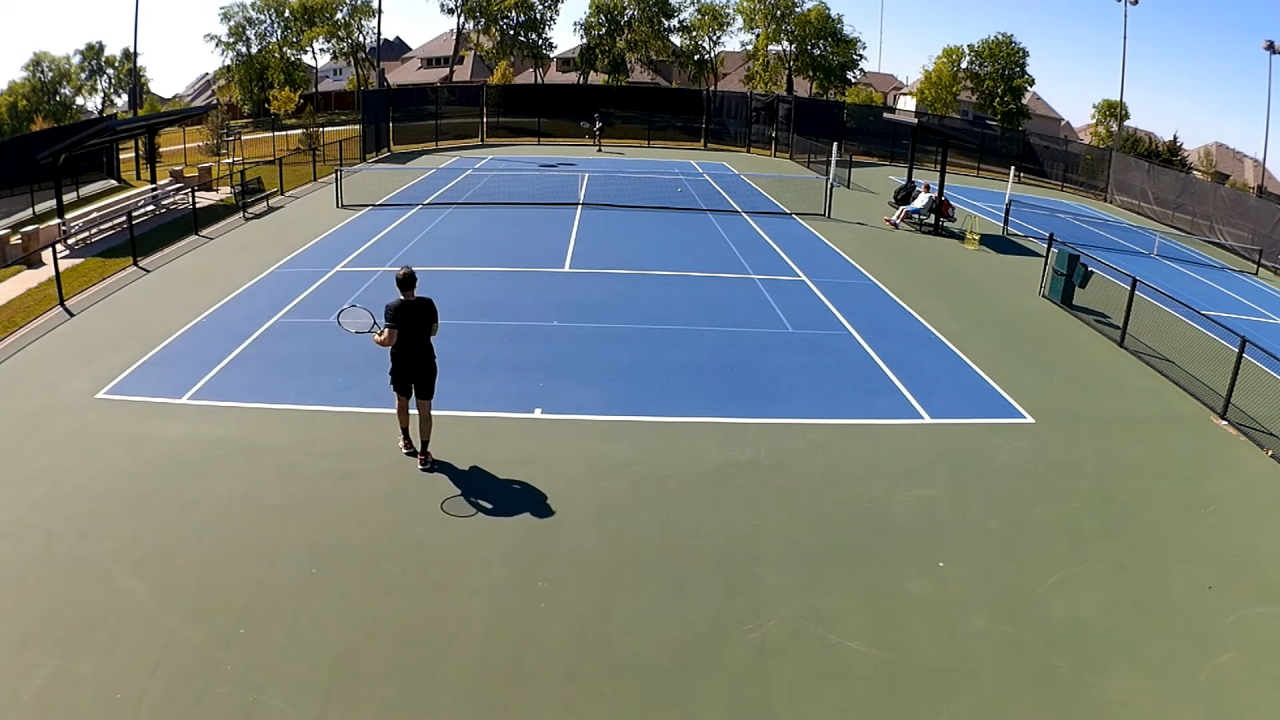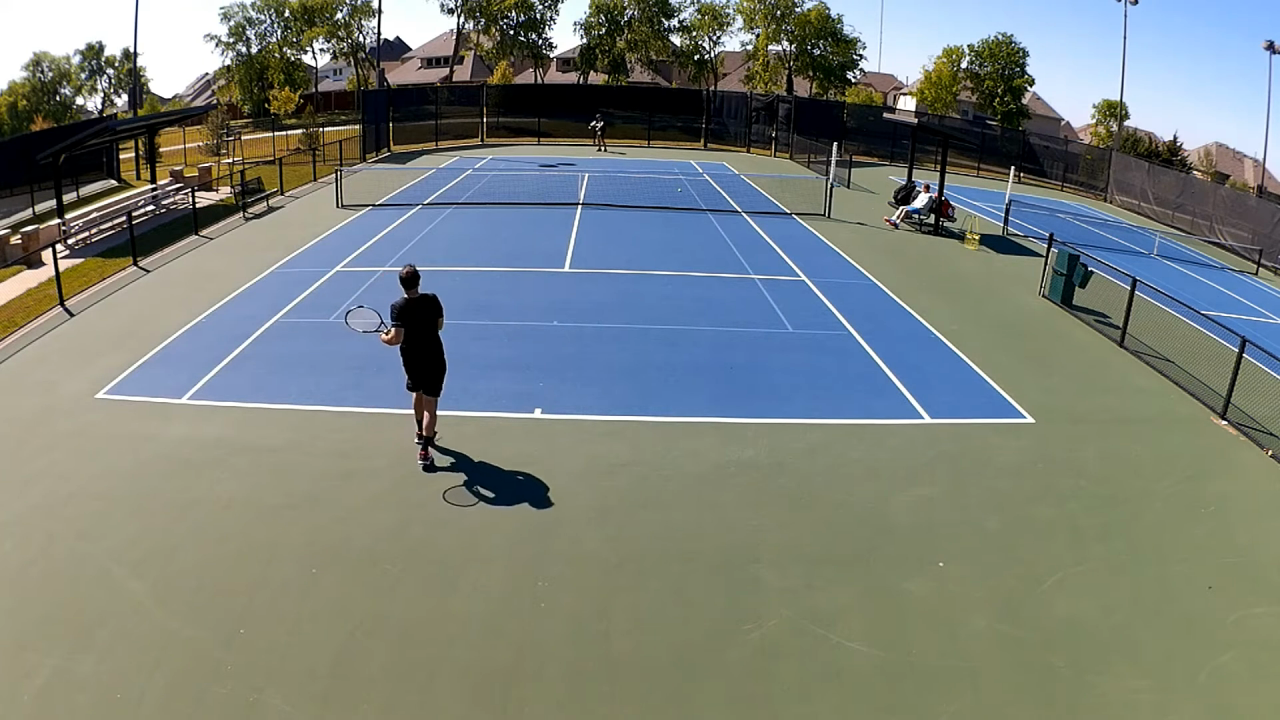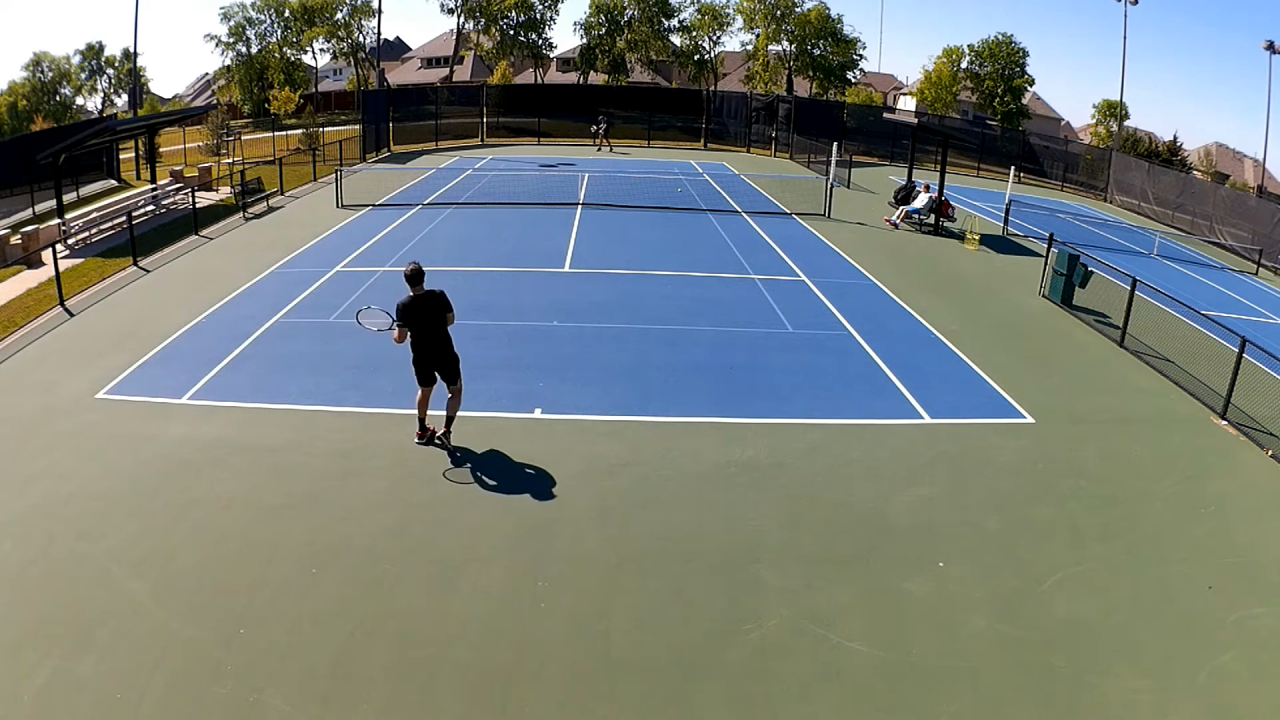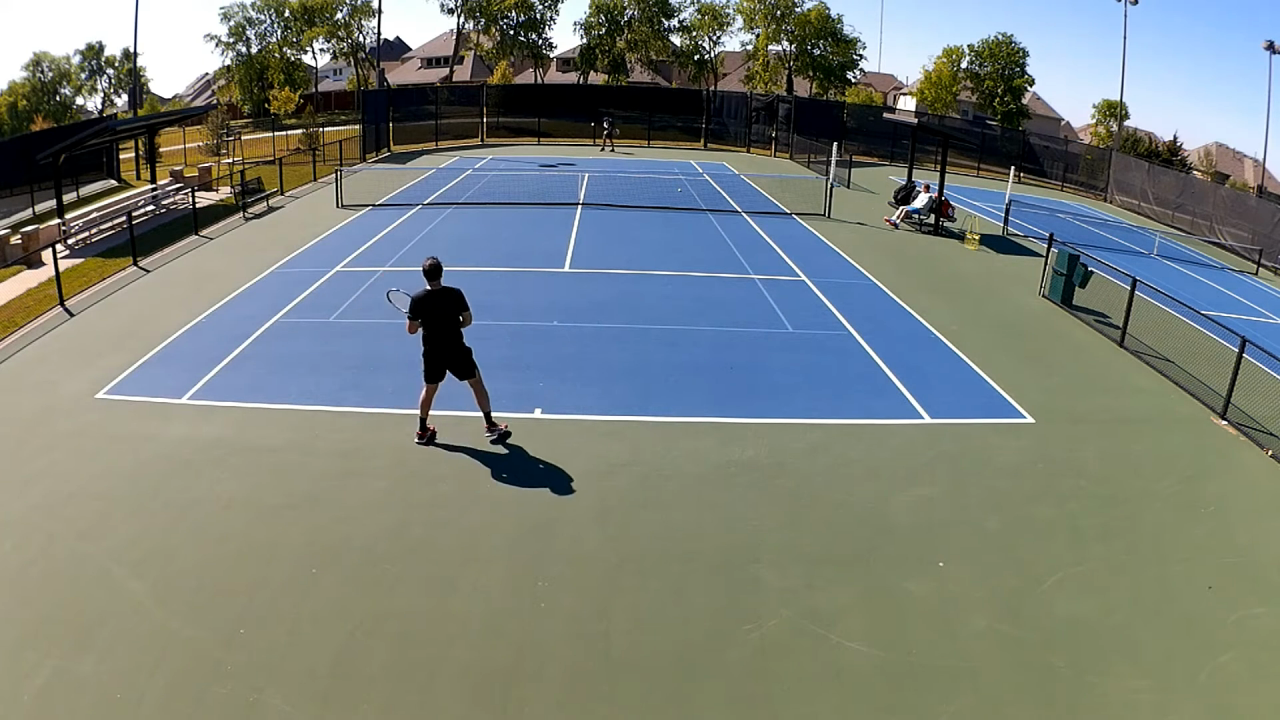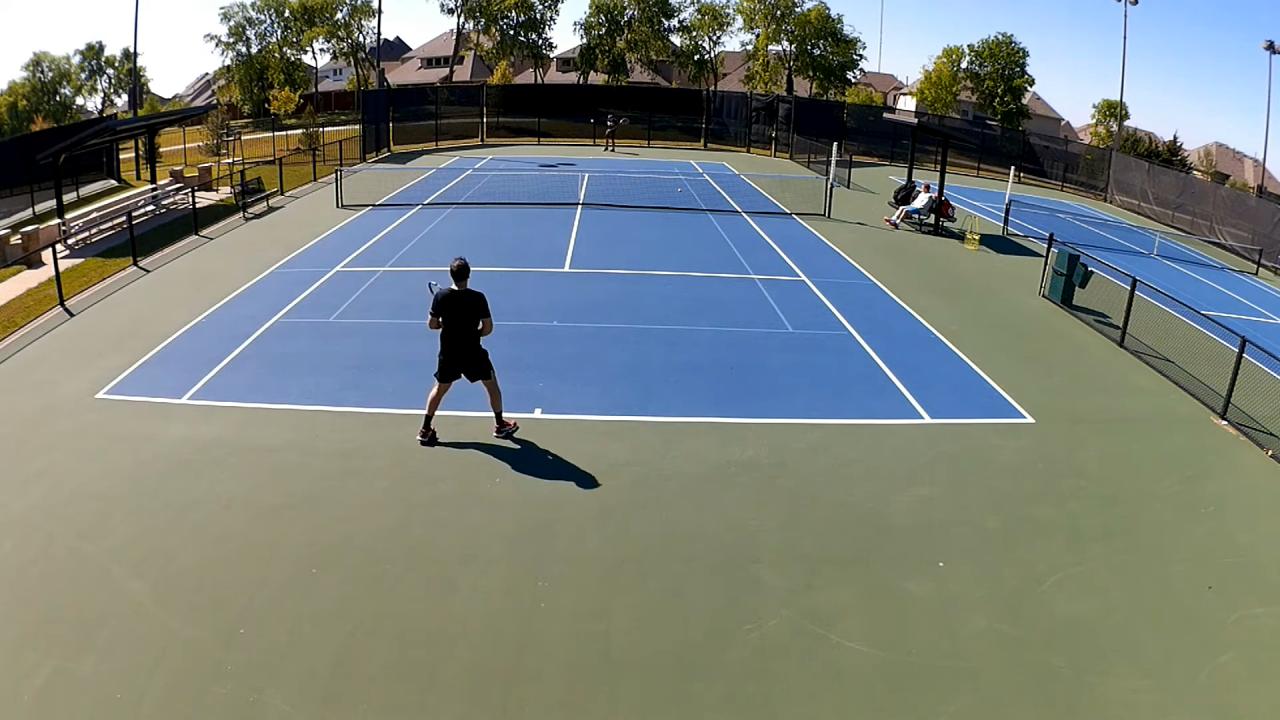
dt=0.2s
person 1, frame 1
left shoulder: (393, 308)
right shoulder: (428, 304)
left elbow: (389, 340)
left wrist: (377, 338)
left hip: (401, 365)
right hip: (425, 364)
left knee: (402, 401)
right knee: (424, 410)
left ankle: (406, 441)
right ankle: (424, 455)
person 1, frame 2
left shoulder: (397, 307)
right shoulder: (432, 300)
left elbow: (396, 339)
left wrist: (384, 336)
left hip: (411, 360)
right hip: (434, 359)
left knee: (418, 394)
right knee: (430, 405)
left ankle: (422, 433)
right ankle: (425, 450)
person 1, frame 3
left shoulder: (403, 305)
right shoulder: (439, 296)
left elbow: (399, 338)
right elbow: (450, 320)
left wrist: (399, 332)
left hip: (421, 356)
right hip: (445, 353)
left knee: (425, 391)
right knee: (455, 391)
left ankle: (422, 431)
right ankle: (446, 430)
person 1, frame 4
left shoulder: (417, 298)
right shoulder: (455, 294)
left elbow: (411, 329)
right elbow: (468, 321)
left hip: (432, 352)
right hip: (456, 350)
left knee: (429, 389)
right knee: (477, 384)
left ankle: (422, 432)
right ankle: (490, 425)
person 1, frame 5
left shoulder: (441, 296)
right shoulder: (478, 298)
left elbow: (432, 325)
right elbow: (488, 328)
left hip: (448, 351)
right hip: (472, 351)
left knee: (440, 387)
right knee: (492, 384)
left ankle: (426, 429)
right ankle: (500, 425)
